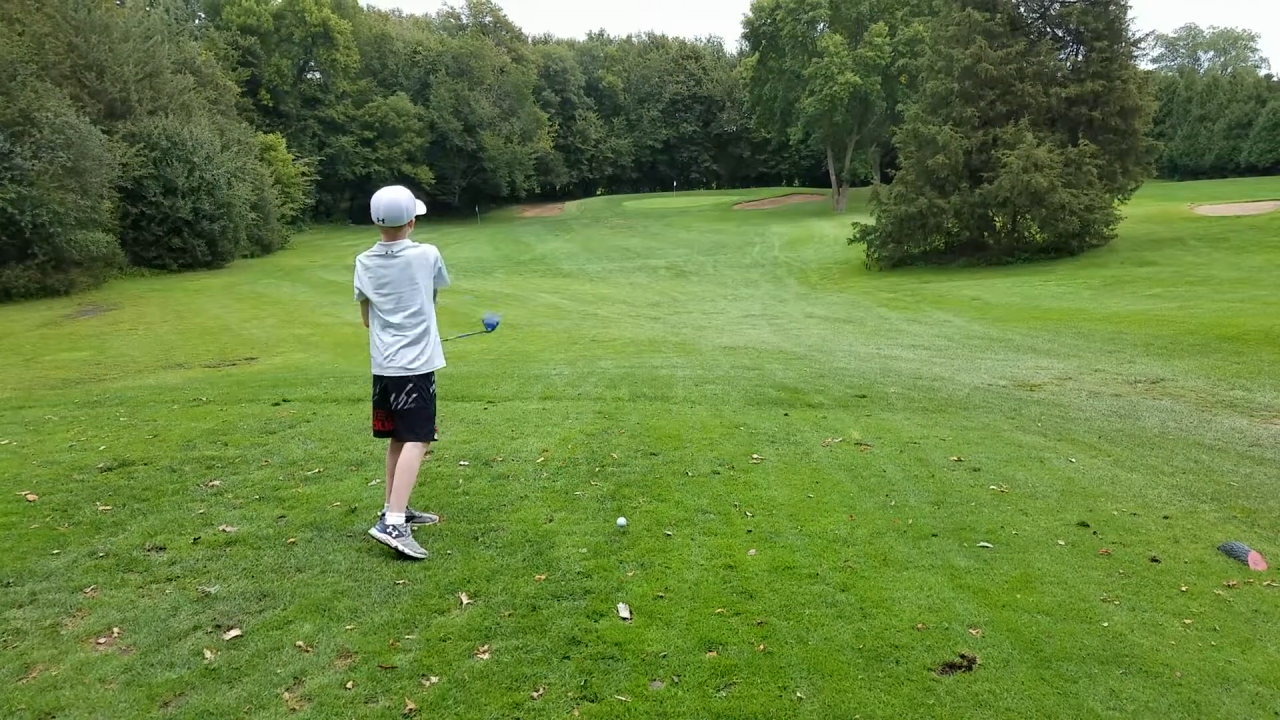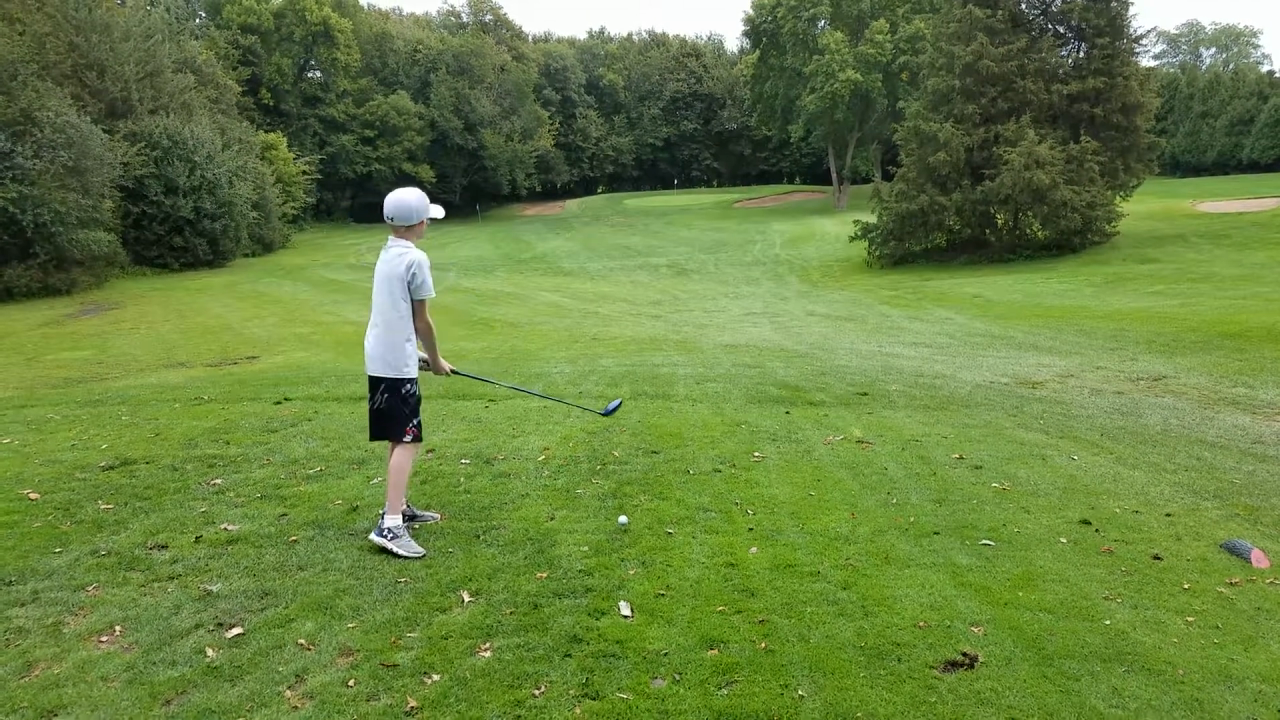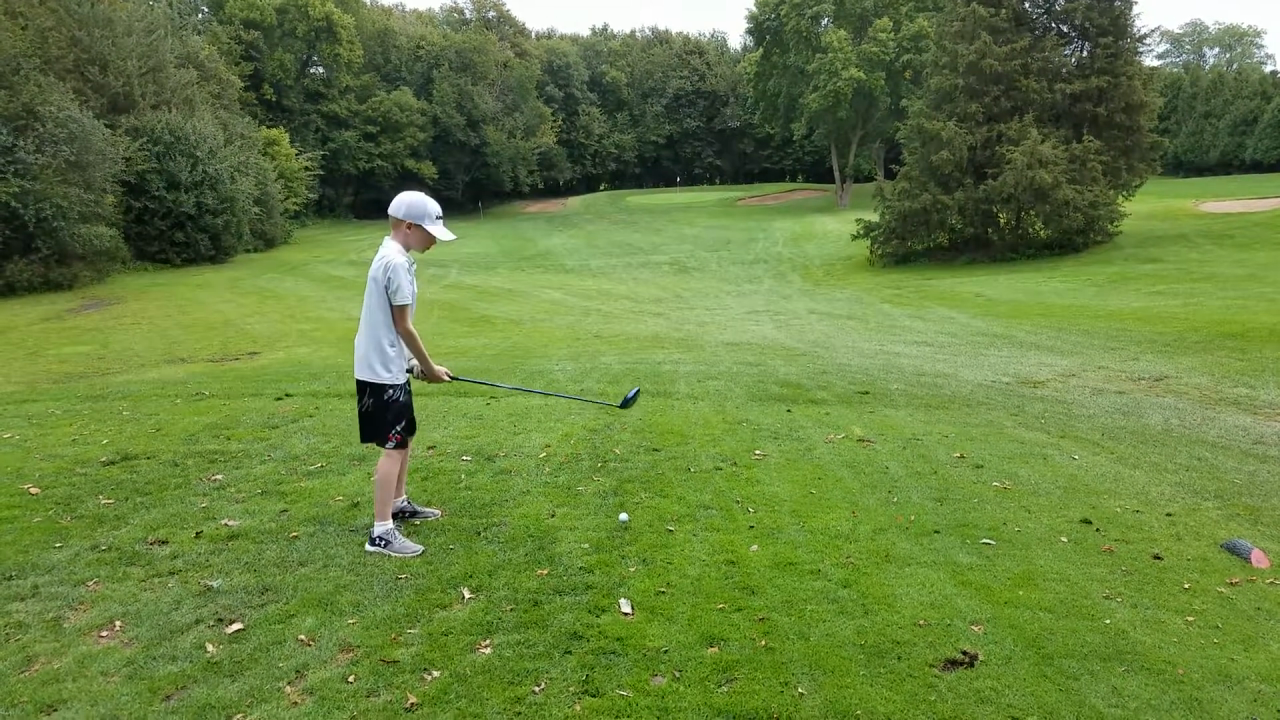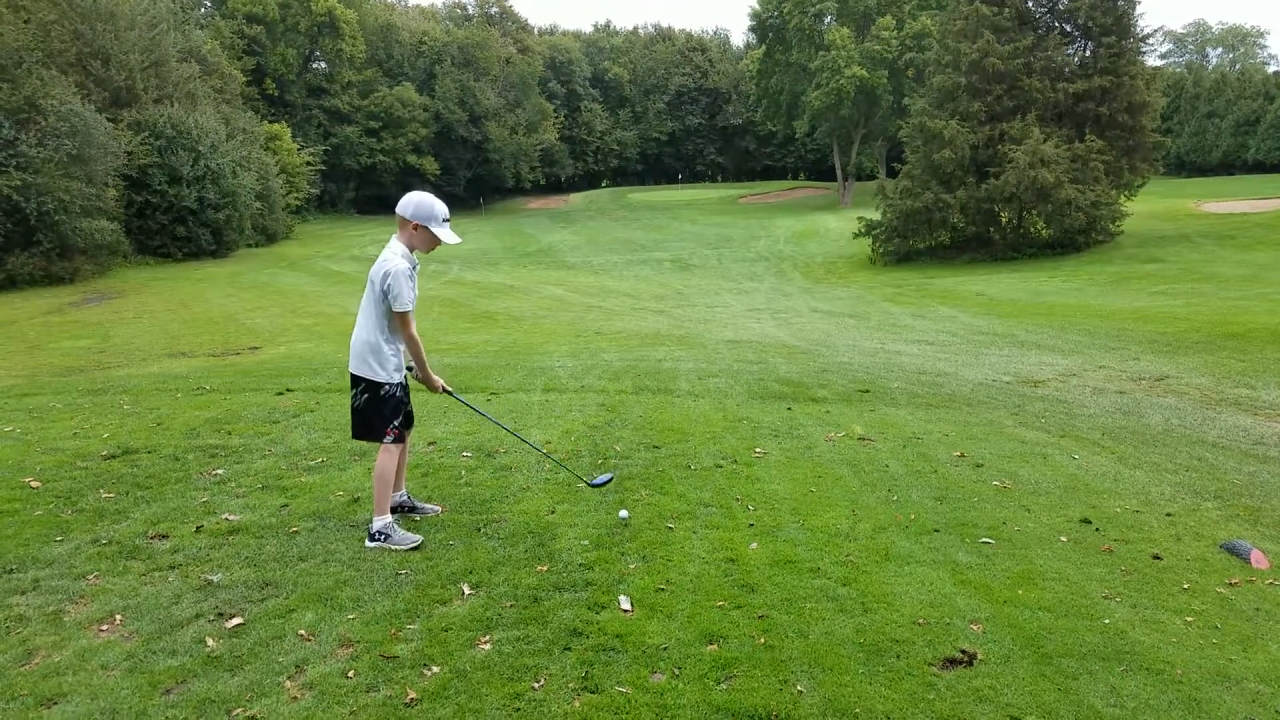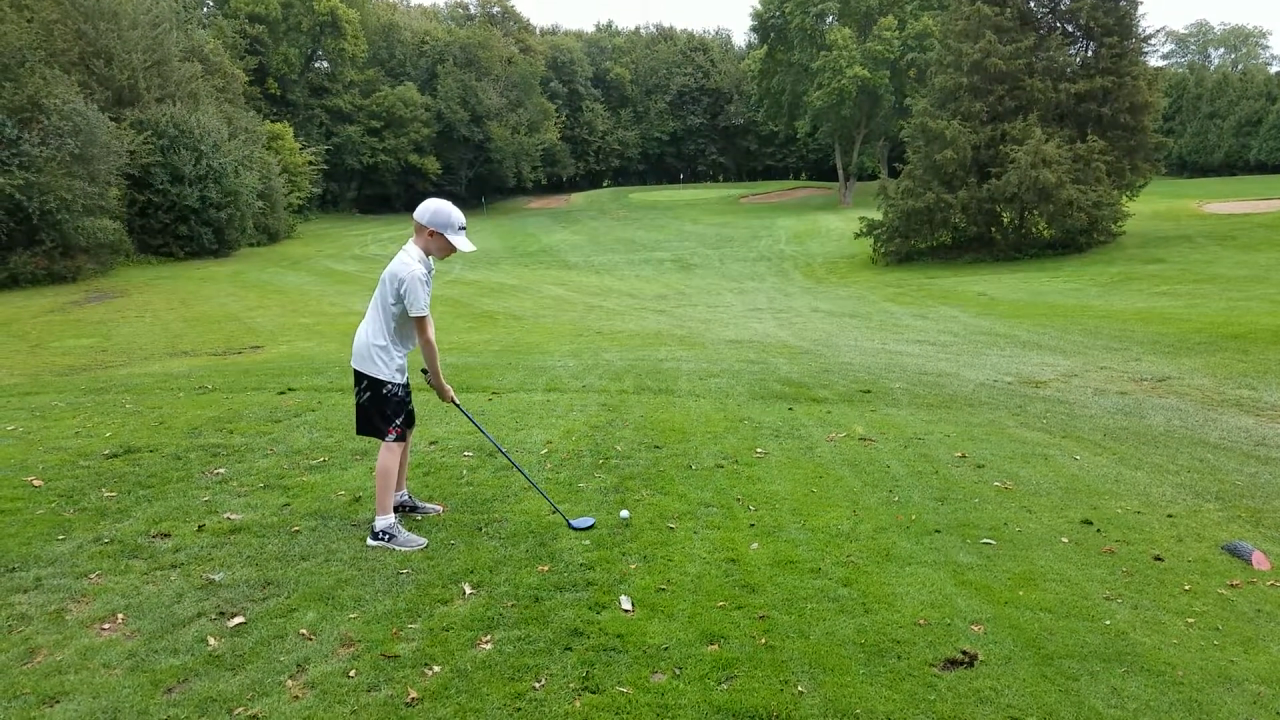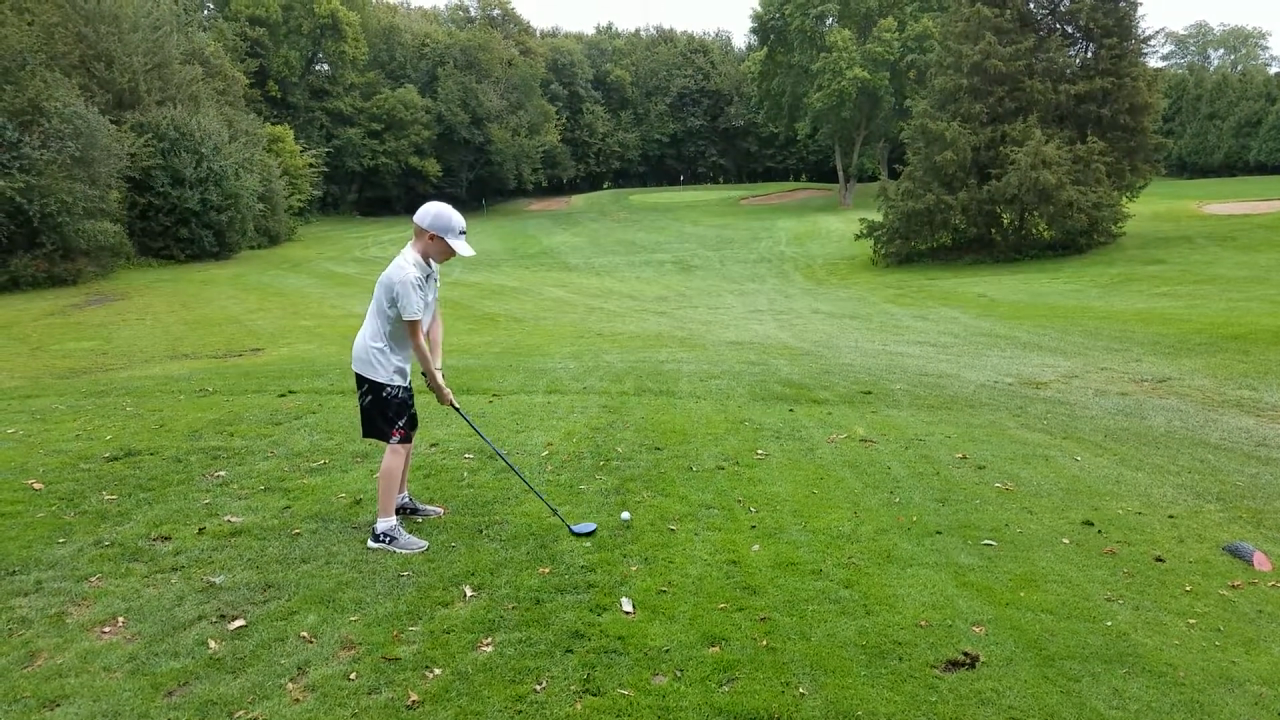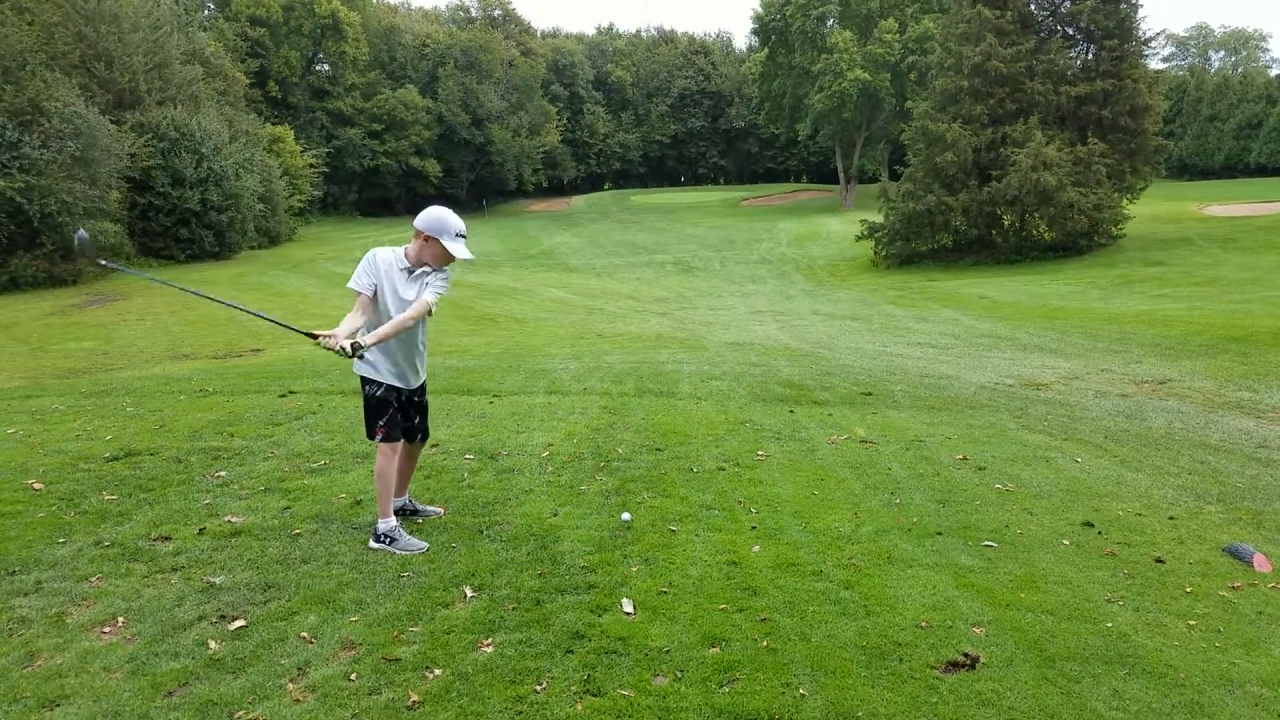
dt=0.4s
person 1, frame 1
left shoulder: (363, 263)
right shoulder: (428, 255)
left elbow: (366, 318)
left hip: (383, 364)
right hip: (417, 362)
left knee: (398, 438)
right knee: (416, 440)
left ankle: (394, 509)
right ankle: (392, 523)
person 1, frame 2
left shoulder: (388, 255)
right shoulder: (416, 259)
right elbow: (421, 321)
left wrist: (418, 354)
right wrist: (435, 359)
left hip: (383, 359)
right hip: (397, 364)
left knee: (400, 437)
right knee: (407, 441)
left ankle: (398, 506)
right ankle: (390, 526)
person 1, frame 3
left shoulder: (391, 257)
right shoulder: (396, 263)
right elbow: (404, 326)
left wrist: (415, 362)
right wrist: (429, 366)
left hip: (389, 364)
right hip: (382, 368)
left knee: (404, 435)
right knee: (393, 446)
left ankle: (398, 502)
right ankle: (381, 533)
person 1, frame 4
left shoulder: (402, 258)
right shoulder: (397, 267)
right elbow: (407, 329)
left wrist: (417, 366)
right wrist: (427, 375)
left hip: (387, 360)
right hip: (376, 364)
left knee: (403, 429)
right knee: (390, 440)
left ankle: (398, 497)
right ankle: (380, 527)
person 1, frame 5
left shoulder: (418, 261)
right shoulder: (412, 272)
left elbow: (425, 324)
right elbow: (425, 333)
left wrist: (432, 373)
right wrist: (439, 382)
left hip: (389, 359)
right hip: (378, 362)
left knee: (405, 429)
right knee: (393, 439)
left ankle: (399, 497)
right ankle: (383, 526)
person 1, frame 6
left shoulder: (430, 267)
right shoulder: (405, 275)
left elbow: (434, 319)
right elbow: (415, 338)
left wrist: (437, 369)
right wrist: (436, 384)
left hip: (400, 365)
right hip: (381, 366)
left knee: (408, 433)
right knee: (398, 441)
left ankle: (400, 499)
right ankle: (384, 529)
person 1, frame 7
left shoulder: (440, 278)
right shoulder: (377, 258)
left elbow: (412, 314)
right elbow: (360, 310)
left wrist: (367, 341)
right wrist: (342, 334)
left hip: (412, 370)
right hip: (377, 368)
left knee: (415, 439)
right knee: (390, 442)
left ankle: (400, 500)
right ankle: (385, 529)
